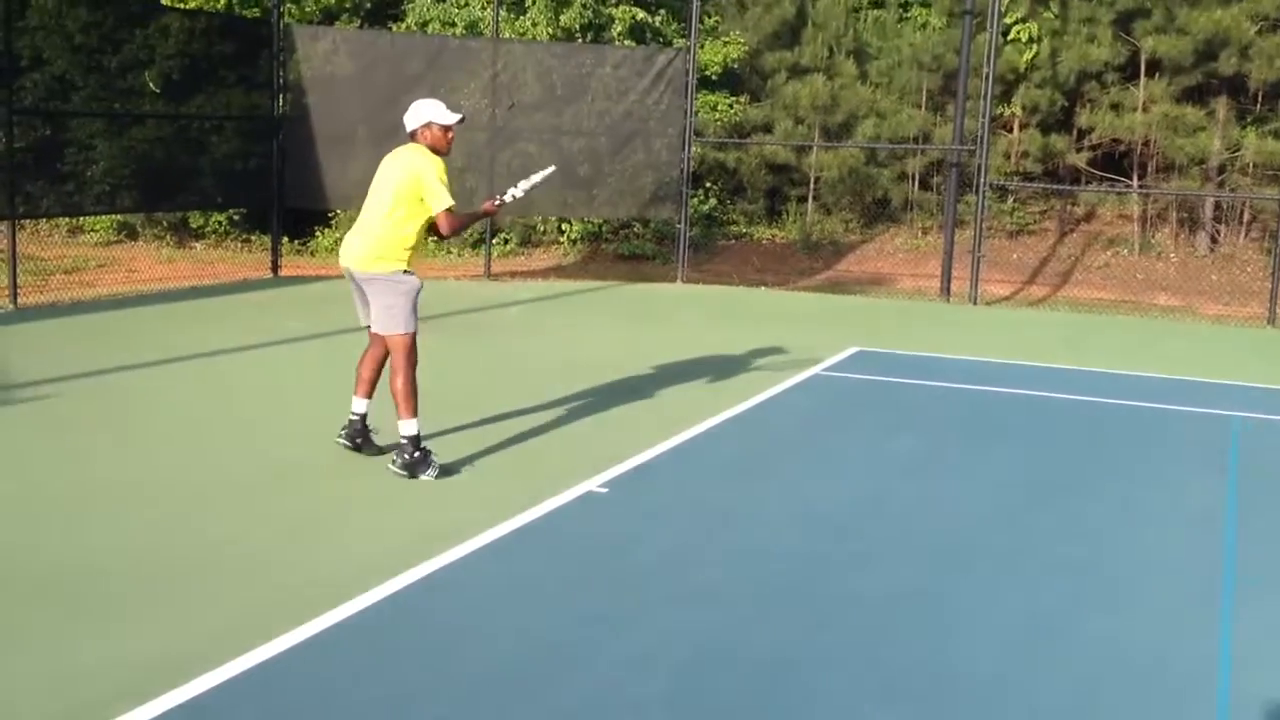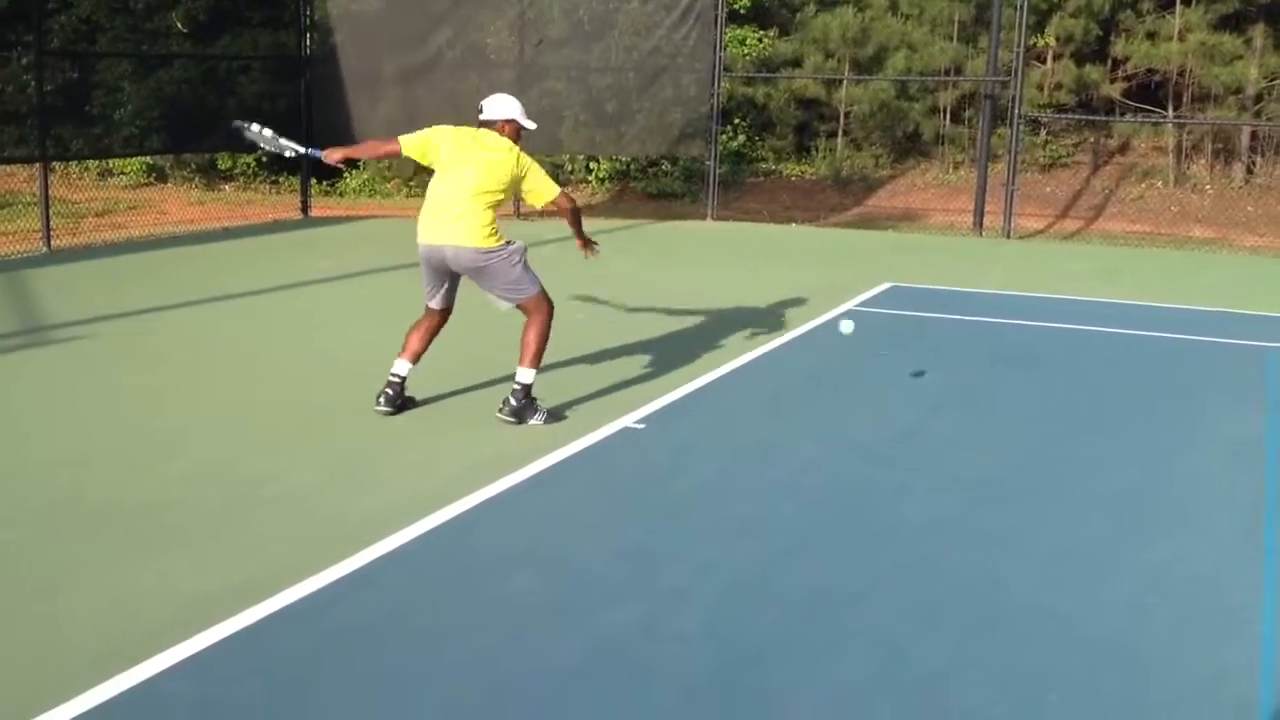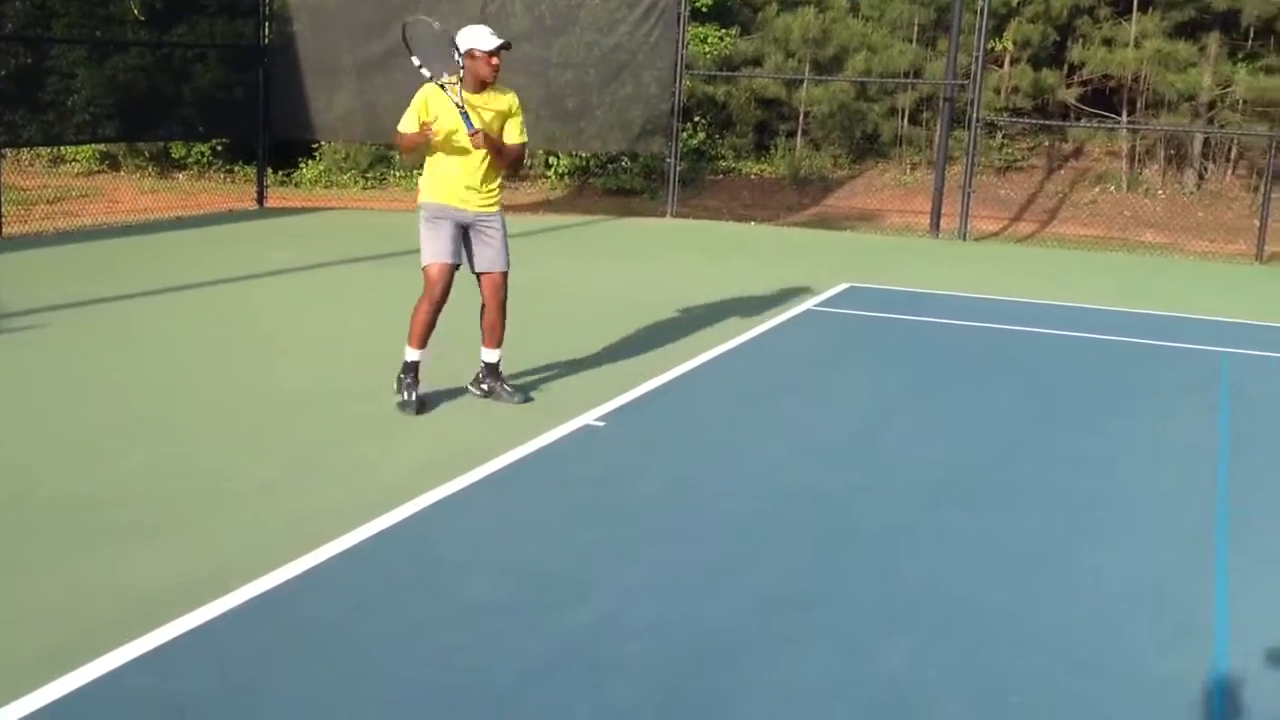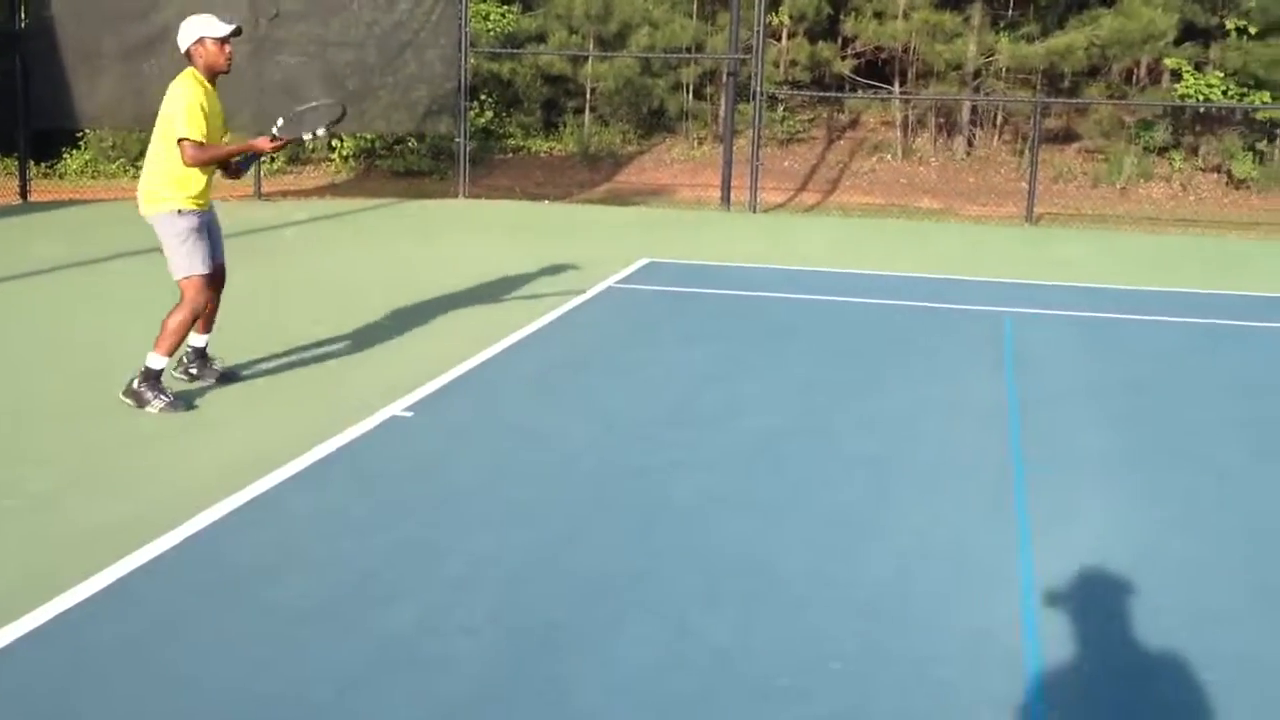
dt=1s
person 1, frame 1
left shoulder: (397, 156)
right shoulder: (429, 163)
right elbow: (448, 226)
left wrist: (435, 222)
right wrist: (482, 211)
left hip: (355, 256)
right hip: (383, 263)
left knee: (381, 341)
right knee: (404, 353)
left ankle: (355, 426)
right ankle: (409, 451)
person 1, frame 2
left shoulder: (449, 137)
right shoulder: (519, 159)
left elbow: (388, 147)
right elbow: (566, 203)
left wrist: (345, 151)
right wrist: (581, 236)
left hip: (430, 242)
right hip: (477, 245)
left knee: (433, 317)
right knee: (540, 311)
left ankle: (392, 390)
right ankle: (519, 399)
person 1, frame 3
left shoulder: (507, 101)
right shoulder: (433, 93)
left elbow: (518, 161)
right elbow: (403, 142)
left wrist: (494, 146)
right wrist: (416, 139)
left hip: (486, 209)
right hip: (440, 204)
left knee: (495, 293)
right knee: (436, 288)
left ankle: (489, 375)
right ankle: (408, 374)
person 1, frame 4
left shoulder: (208, 91)
right shoulder: (187, 91)
right elbow: (191, 154)
left wrist: (228, 165)
right wrist: (250, 147)
left hip: (195, 203)
right hip: (171, 204)
left knee: (214, 281)
right knee: (196, 297)
left ankle: (195, 360)
right ankle: (145, 381)
